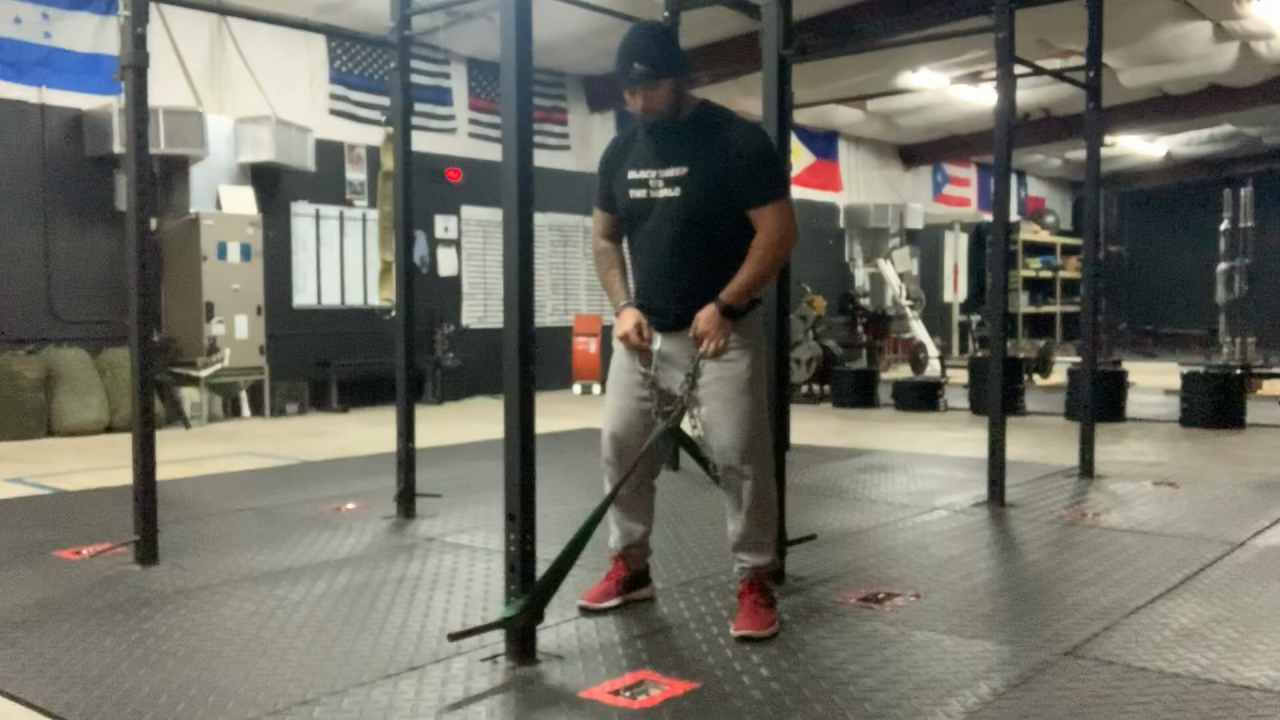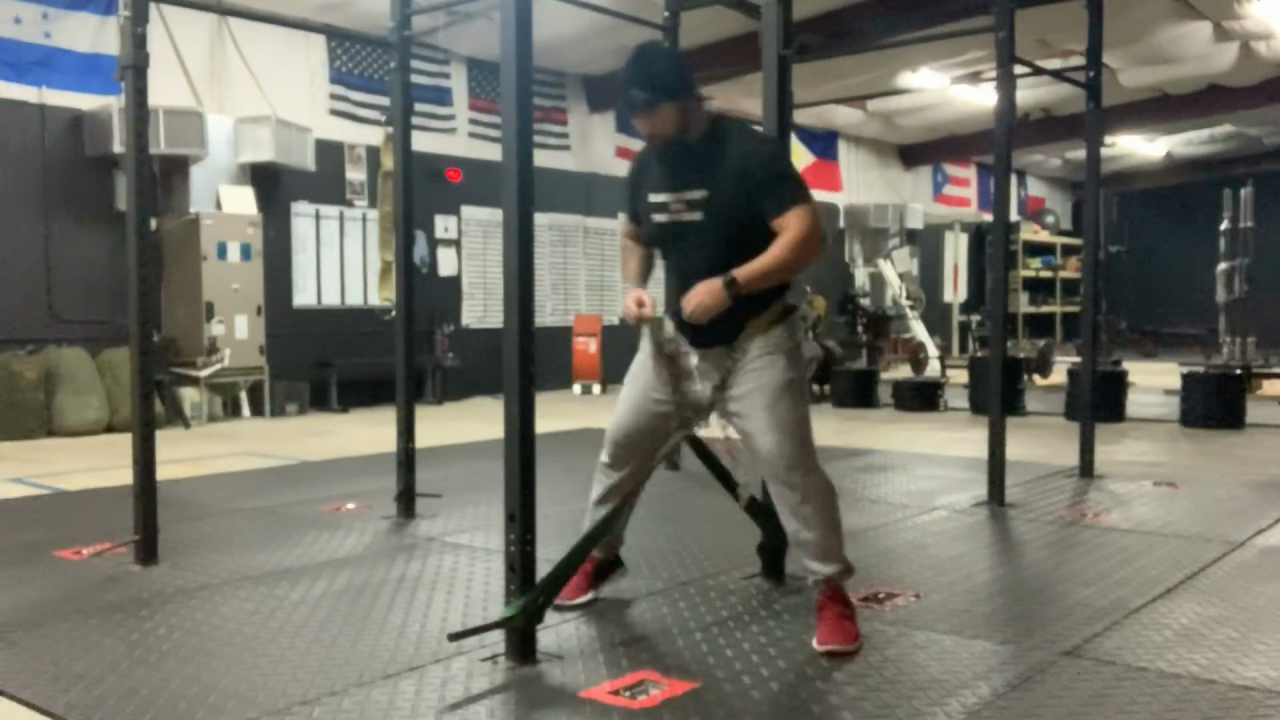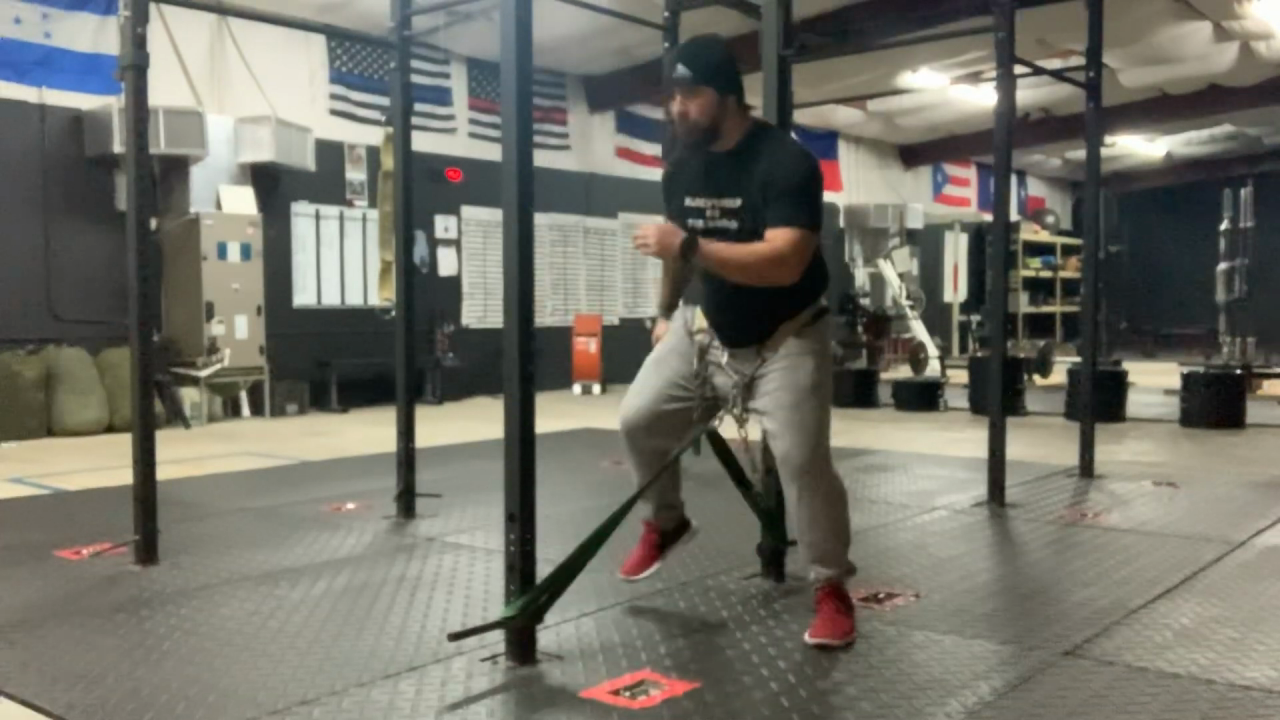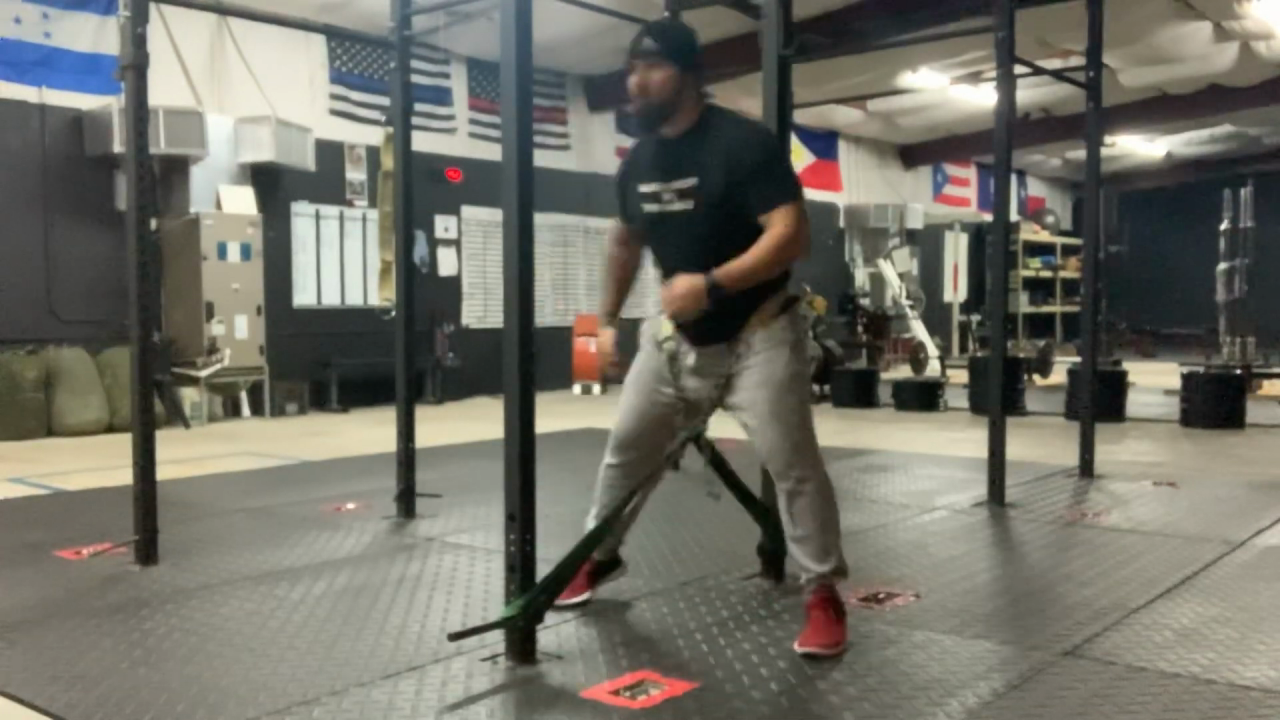
dt=1s
person 1, frame 1
left shoulder: (736, 140)
right shoulder: (621, 152)
left elbow: (779, 231)
right elbow: (605, 238)
left wrist: (725, 306)
right wrist: (624, 305)
left hip: (722, 328)
right hip: (646, 332)
left knee: (739, 454)
right knee: (621, 446)
left ankle: (755, 581)
right ankle: (630, 566)
person 1, frame 2
left shoulder: (750, 154)
right shoulder: (644, 166)
left elbow: (807, 236)
right elbow: (635, 238)
left wrist: (730, 284)
right wrist: (634, 287)
left hip: (754, 338)
right hip: (680, 340)
left knee: (787, 458)
right knee: (625, 440)
left ankle: (831, 592)
right ankle: (599, 555)
person 1, frame 3
left shoulder: (786, 163)
right shoulder: (683, 167)
left elbow: (787, 263)
left wrist: (687, 247)
right wrist: (666, 310)
left hip: (786, 339)
right hip: (708, 328)
left knee: (804, 461)
right knee: (641, 418)
left ankle: (831, 589)
right ankle: (666, 522)
person 1, frame 4
left shoulder: (745, 143)
right shoulder: (637, 160)
left elbow: (791, 235)
right elbow: (625, 242)
left wrist: (710, 285)
right wrist: (606, 318)
left hip: (756, 332)
right hip: (675, 335)
left knee: (789, 456)
right knee: (628, 441)
left ankle: (823, 593)
right ankle: (601, 558)
